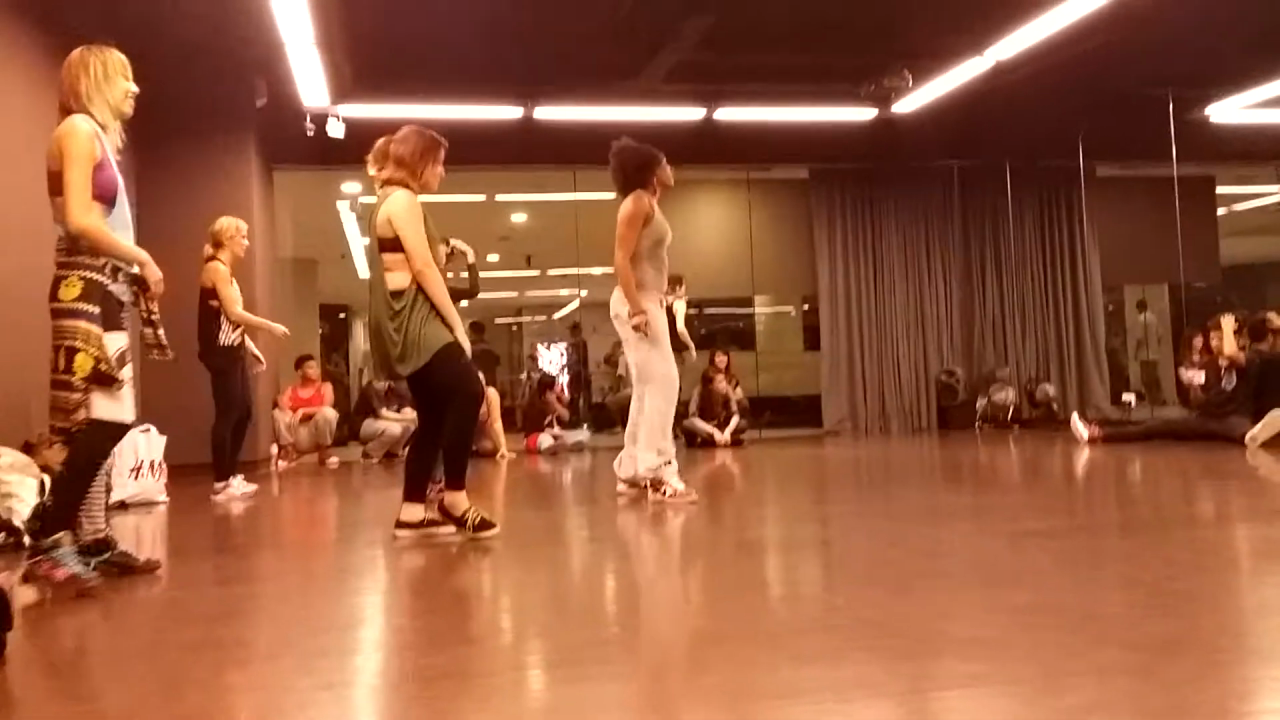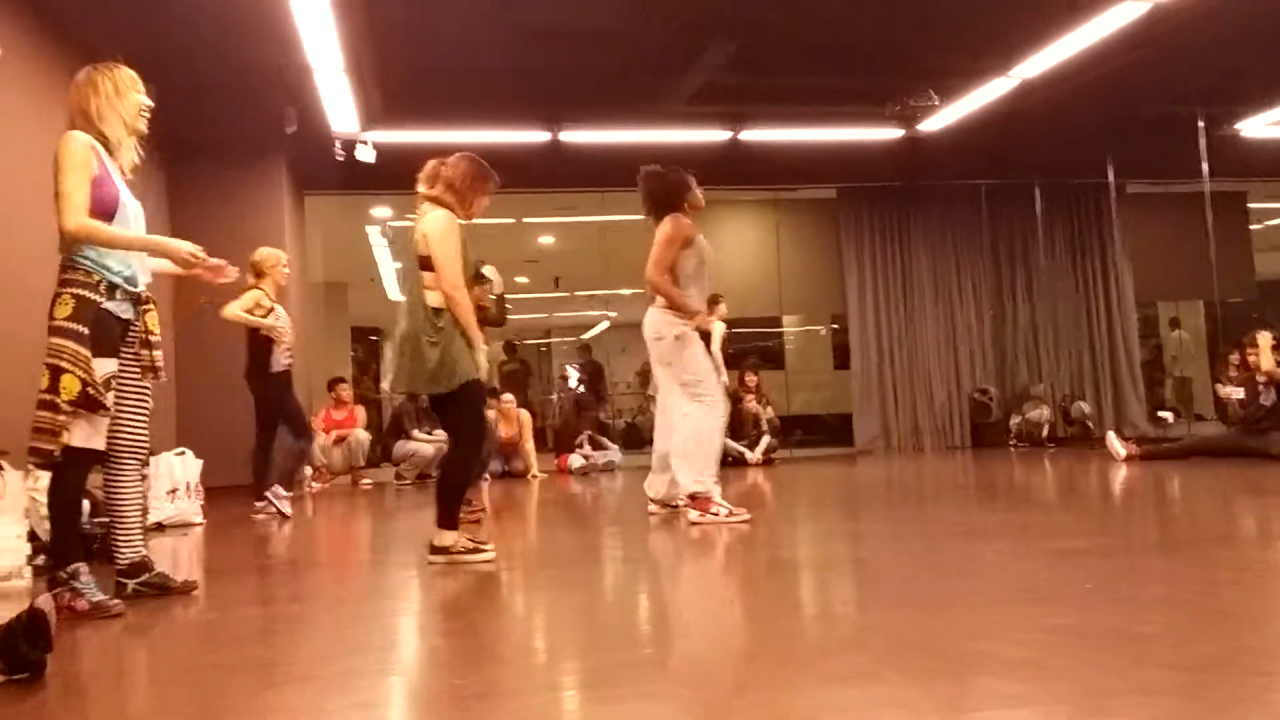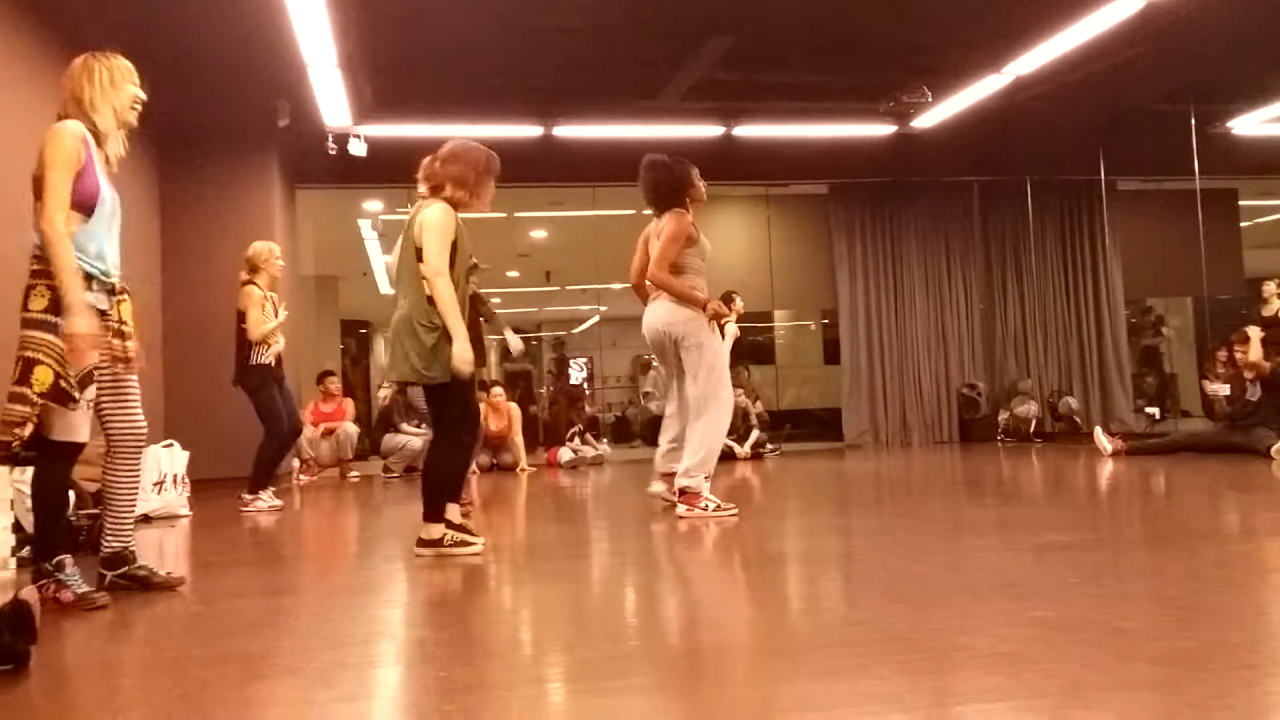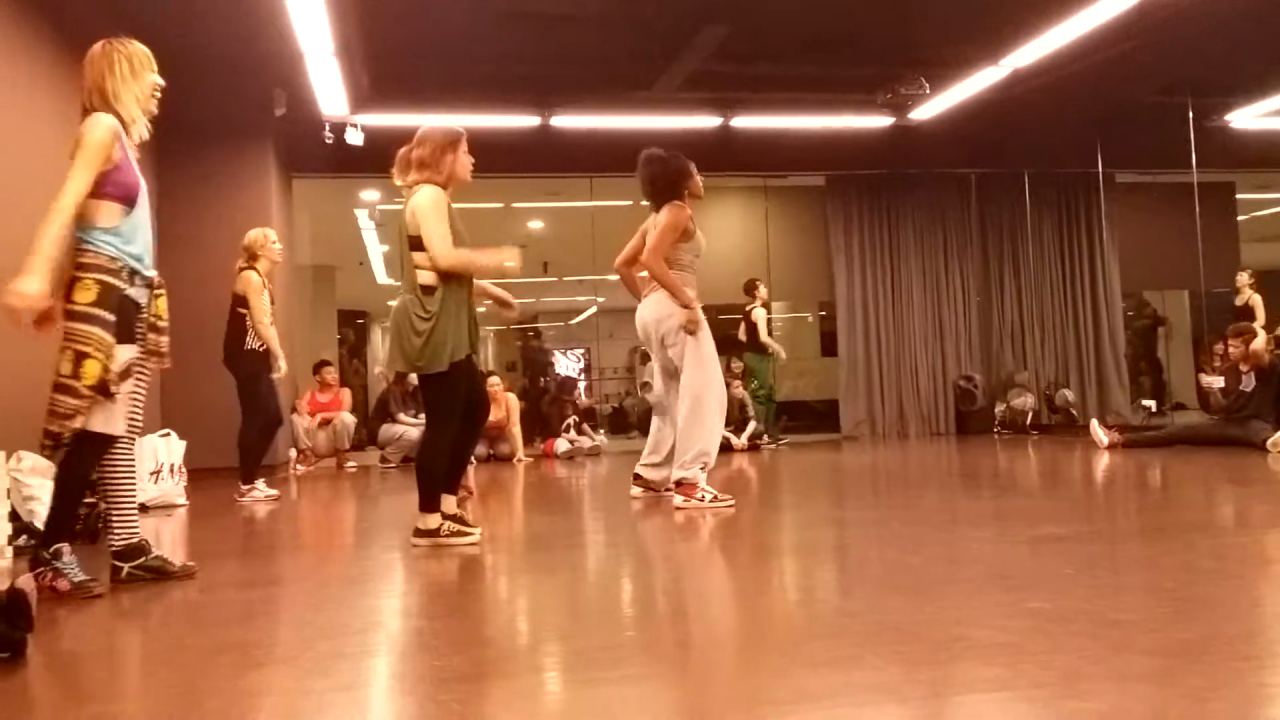
dt=0.4s
person 1, frame 1
left shoulder: (98, 136)
right shoulder: (78, 128)
left elbow: (98, 223)
right elbow: (78, 222)
left wrist: (135, 269)
right wrist: (142, 257)
left hip: (108, 289)
right hip: (86, 287)
left knee: (96, 424)
right knee: (108, 418)
left ankle: (90, 545)
right ankle: (48, 544)
person 1, frame 2
left shoulder: (116, 163)
right shoulder: (79, 143)
right elbow: (73, 224)
left wrist: (186, 264)
right wrist: (162, 242)
left hip: (131, 313)
right hip: (89, 306)
left knee: (129, 447)
right knee: (81, 444)
left ankle: (131, 566)
right ankle: (67, 575)
person 1, frame 3
left shoulder: (100, 151)
right shoulder: (68, 133)
right elbow: (52, 225)
left wrist: (110, 308)
right wrist: (75, 306)
left hip: (103, 305)
right hip: (66, 303)
left knee: (129, 433)
right knee: (64, 437)
left ankle: (118, 557)
right ankle: (52, 567)
person 1, frame 4
left shoulder: (120, 138)
right shoulder: (104, 126)
left elbow: (83, 221)
right elbow: (67, 203)
left wrist: (58, 290)
left hip: (129, 294)
right hip: (106, 291)
left knee: (121, 429)
right knee: (99, 429)
left ankle: (128, 550)
right ankle: (51, 553)
person 2, frame 1
left shoulder: (394, 201)
right shoulder: (402, 199)
right elbow: (423, 269)
right wrist: (457, 324)
left hip: (414, 323)
right hip: (410, 321)
left knee: (435, 414)
right knee: (468, 392)
left ankle: (412, 513)
right ankle: (454, 500)
person 2, frame 2
left shoulder: (431, 220)
right shoulder: (443, 219)
right elbow: (453, 290)
right wrist: (479, 345)
left hip: (435, 343)
right hip: (441, 342)
left knee: (463, 436)
right knee: (471, 434)
left ankle: (445, 534)
right ankle: (445, 538)
person 2, frame 3
left shoulder: (432, 211)
right shoulder: (440, 212)
left elbow: (397, 261)
right elbow: (437, 277)
right wrist: (460, 338)
left hip: (433, 333)
right hip: (432, 334)
left knee: (465, 424)
right knee: (452, 430)
left ankle: (449, 515)
right ankle: (431, 532)
person 2, frame 4
left shoulder: (432, 199)
right shoulder: (428, 195)
right elbow: (444, 258)
left wrist: (490, 289)
right wrist: (499, 259)
left hip: (447, 324)
right hip: (432, 323)
left knee: (475, 408)
right knee: (444, 420)
left ankle: (446, 504)
right ankle: (428, 522)
person 3, frame 1
left shoulder: (649, 205)
right shoulder: (637, 201)
right elbow: (621, 259)
right wrist: (637, 307)
left hip: (649, 301)
right hip: (637, 302)
left knee: (650, 386)
right knee: (660, 380)
left ankle: (633, 472)
right ankle: (659, 470)
person 3, frame 2
left shoulder: (675, 227)
right shoulder: (676, 222)
left elbow: (660, 279)
right elbow: (654, 276)
right wrist: (694, 312)
left hip: (671, 324)
right hip: (674, 324)
left knee: (675, 410)
right knee: (706, 402)
left ankle: (663, 492)
right ankle: (700, 495)
person 3, frame 3
left shoulder: (655, 225)
right shoulder: (681, 219)
left elbow: (637, 279)
right elbow: (657, 273)
right wrist: (705, 302)
left hip: (656, 316)
right hip: (685, 313)
left knee: (684, 394)
right knee: (712, 398)
left ankle: (668, 474)
right ankle: (691, 490)
person 3, frame 4
left shoulder: (657, 218)
right shoulder: (678, 211)
left elbow: (623, 265)
right elbow: (651, 259)
right wrist: (687, 302)
left hip: (651, 312)
right hip: (672, 308)
left knee: (672, 398)
right knee: (704, 392)
left ankle: (649, 477)
right ankle: (689, 482)
person 4, frame 1
left shoulder: (224, 270)
right shoulder: (216, 267)
right elbow: (233, 313)
left wrist: (251, 347)
right wrist: (270, 326)
left hip: (232, 351)
right hip: (220, 352)
left knee: (243, 412)
right knee: (227, 415)
left ankle: (230, 475)
right ankle: (221, 482)
person 4, frame 2
left shoulder: (270, 299)
right shoulder: (258, 295)
right elbow: (228, 312)
left wrist: (281, 334)
right wrist: (264, 323)
left hip: (269, 378)
right hip: (271, 379)
left knee: (265, 438)
right knee: (303, 433)
left ankle: (262, 500)
right ankle: (280, 488)
person 4, frame 3
left shoulder: (271, 296)
right shoulder: (252, 291)
right elbow: (255, 334)
left wrist: (277, 346)
right wrist: (279, 320)
left hip: (272, 371)
right hip: (255, 373)
left knee: (293, 428)
right knee: (278, 431)
left ankle: (262, 486)
right ankle: (252, 495)
person 4, frame 4
left shoulder: (262, 280)
right shoulder: (250, 277)
right elbow: (259, 323)
left wrist: (276, 358)
right wrist: (280, 356)
left hip: (257, 357)
right hip: (245, 356)
left knee: (273, 418)
right knee: (255, 418)
left ankle: (251, 478)
right ankle: (247, 485)
